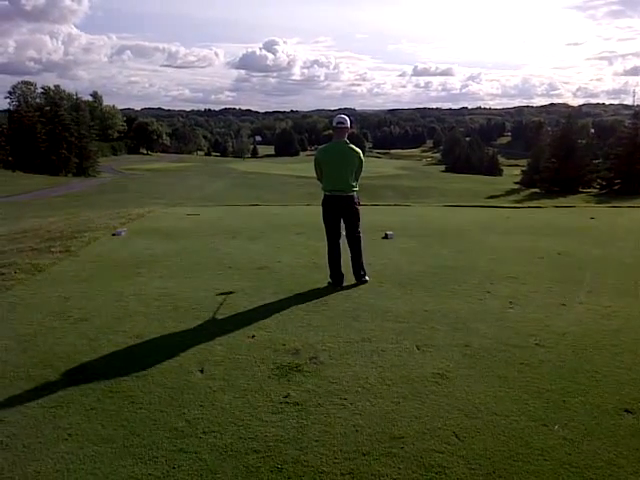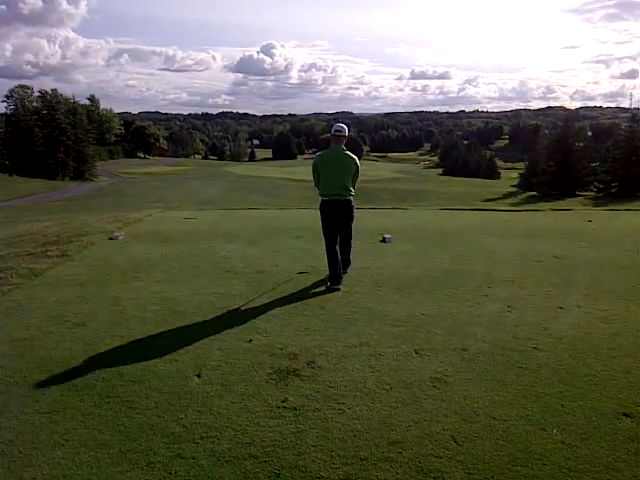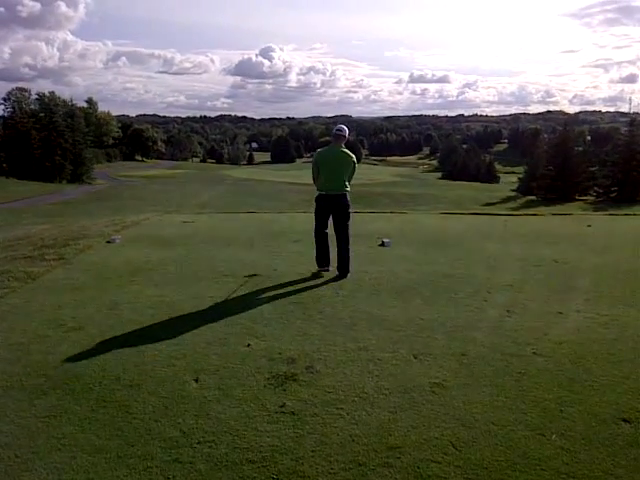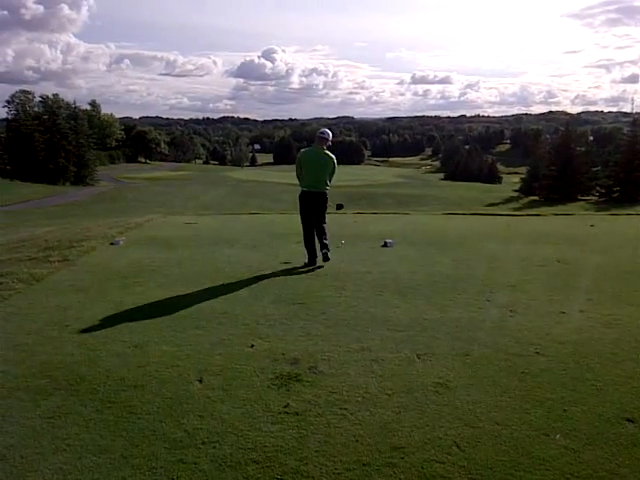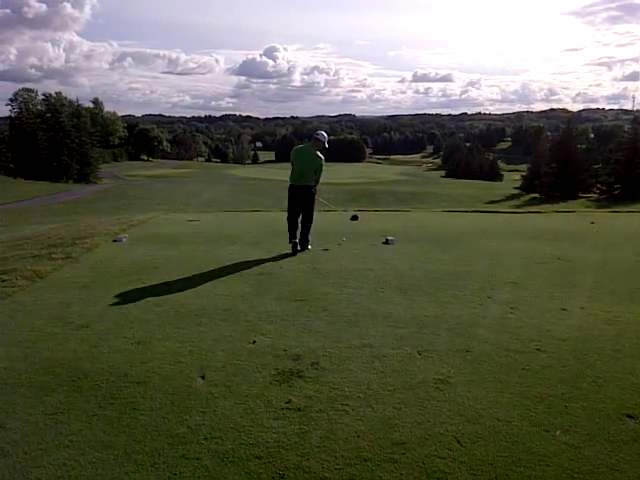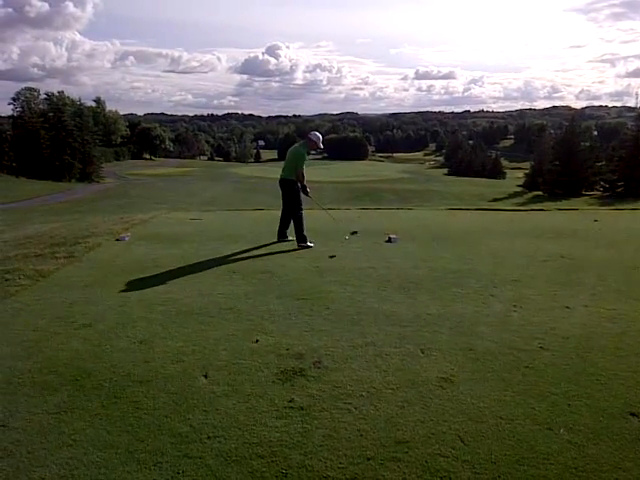
dt=0.5s
person 1, frame 1
left shoulder: (321, 152)
right shoulder: (356, 153)
left elbow: (319, 177)
right elbow: (357, 177)
left hip: (330, 200)
right hip: (350, 199)
left knee: (333, 241)
right knee: (354, 238)
left ankle: (336, 278)
right ankle: (360, 274)
person 1, frame 2
left shoulder: (319, 158)
right shoulder: (353, 160)
left elbow: (317, 183)
right elbow: (353, 184)
left hip: (328, 204)
right hip: (346, 203)
left knee: (331, 242)
right knee: (346, 237)
left ankle: (336, 279)
right ankle: (344, 266)
person 1, frame 3
left shoulder: (319, 154)
right shoulder: (351, 158)
left elbow: (315, 178)
right elbow: (349, 179)
left hip: (323, 198)
right hip: (342, 198)
left knee: (321, 231)
right knee: (343, 235)
left ankle: (323, 264)
right ankle: (343, 270)
person 1, frame 4
left shoulder: (302, 154)
right shoulder: (331, 158)
left elbow: (299, 175)
right elbow: (329, 179)
left hip: (306, 194)
right hip: (322, 195)
left knee: (308, 227)
right knee: (321, 224)
left ankle: (312, 258)
right ankle: (325, 249)
person 1, frame 5
left shoulder: (296, 150)
right shoulder: (319, 157)
right elbow: (317, 178)
left hip: (294, 188)
right hip: (309, 189)
left knee: (292, 216)
right knee: (307, 218)
left ankle: (294, 240)
right ankle: (304, 243)
person 1, frame 6
left shoulder: (297, 147)
right shoulder: (301, 152)
right elbow: (300, 173)
left wrist: (303, 185)
right wrist: (304, 187)
left hip: (285, 181)
right hip: (290, 183)
left knee: (287, 209)
right knee: (297, 211)
left ankle: (282, 234)
right ankle: (301, 240)
